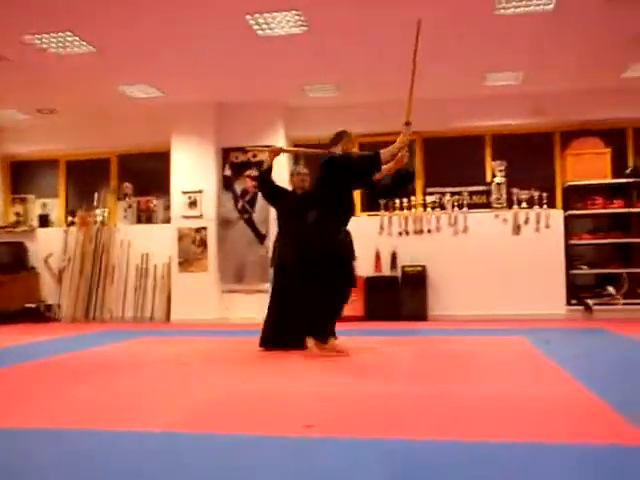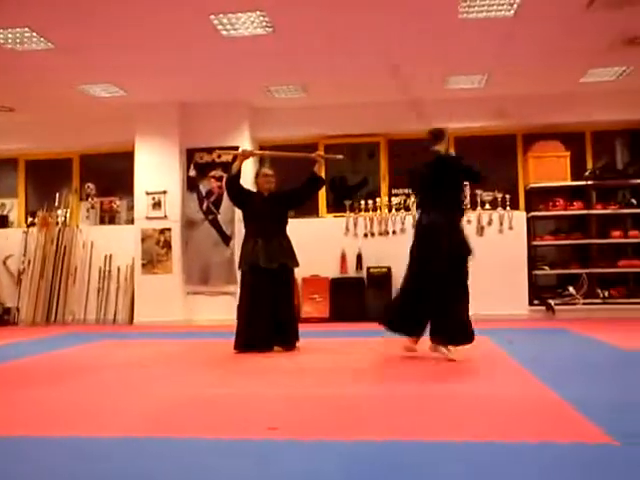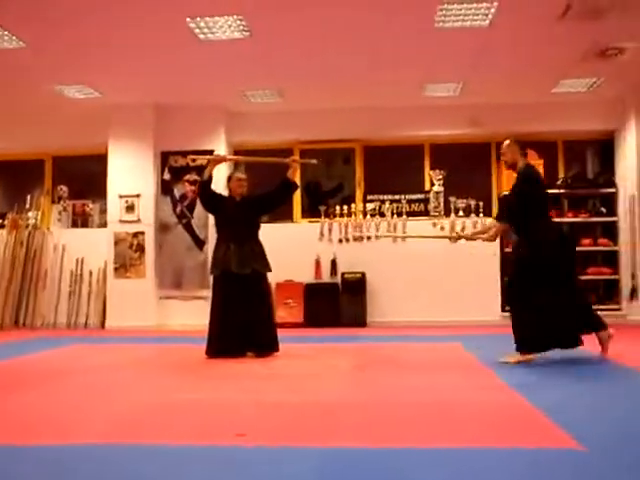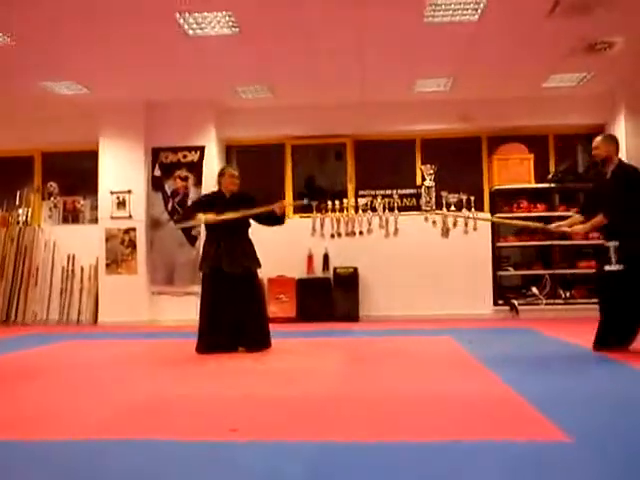
dt=0.4s
person 1, frame 1
left shoulder: (342, 170)
right shoulder: (332, 163)
left elbow: (367, 174)
right elbow: (368, 162)
left wrist: (394, 164)
right wrist: (399, 145)
left hip: (330, 231)
right hip: (325, 231)
left knee: (339, 281)
right knee: (332, 281)
left ankle: (319, 336)
right ankle: (320, 336)
person 1, frame 2
left shoulder: (421, 167)
right shoulder: (449, 163)
right elbow: (474, 176)
left hip: (428, 227)
right hip: (445, 229)
left knee: (418, 283)
right knee: (451, 283)
left ankle: (411, 335)
right ankle: (441, 338)
person 1, frame 3
left shoulder: (528, 178)
right shoulder: (528, 178)
left elbow: (517, 214)
right elbow: (507, 214)
left wrist: (494, 233)
right wrist: (477, 232)
left hip: (540, 243)
right hip: (545, 241)
left knee: (521, 293)
right knee: (565, 291)
left ankle: (528, 348)
right ankle: (600, 330)
person 1, frame 4
right shoulder: (602, 181)
left elbow: (615, 210)
right elbow: (588, 210)
left wrist: (586, 228)
right wrist: (564, 224)
right hip: (618, 242)
right knee: (611, 290)
right ankle: (615, 339)
person 2, frame 1
left shoulder: (314, 197)
right shoulder: (281, 196)
right elbow: (264, 181)
right wrist: (271, 159)
right hip: (288, 251)
right knee: (285, 297)
left ankle: (296, 339)
right ankle: (278, 340)
person 2, frame 2
left shoulder: (283, 198)
right shoulder: (248, 199)
left elbow: (308, 188)
right elbow: (232, 185)
left wrist: (318, 165)
right wrist: (239, 161)
left hip: (280, 253)
right hip: (255, 254)
left knee: (282, 299)
right knee: (254, 299)
left ankle: (283, 340)
right ankle: (253, 342)
person 2, frame 3
left shoulder: (255, 202)
right shoulder: (219, 203)
left elbow: (280, 193)
right elbow: (203, 191)
left wrist: (292, 170)
right wrist: (211, 167)
left hip: (252, 258)
right hip: (227, 259)
left knee: (257, 303)
right knee: (226, 305)
left ankle: (258, 345)
right ankle: (225, 347)
person 2, frame 4
left shoulder: (245, 200)
right shoulder: (209, 200)
left elbow: (266, 216)
right elbow: (189, 213)
left wrist: (277, 211)
right wrist: (199, 216)
left hip: (242, 256)
right hip: (217, 257)
left knee: (249, 298)
right knee: (216, 301)
left ankle: (250, 341)
right ankle: (214, 343)
person 3, frame 1
left shoulder: (260, 195)
right shoulder: (227, 193)
left elbow: (260, 219)
right elbow: (226, 215)
right hip: (232, 247)
left knee: (254, 281)
person 3, frame 2
left shoulder: (227, 195)
right shoulder: (193, 193)
left elbow: (226, 220)
right elbow: (191, 216)
left hip: (219, 248)
right hip: (197, 248)
left knee: (219, 284)
right knee: (196, 285)
person 3, frame 3
right shoulder: (166, 197)
left elbow: (200, 223)
right elbow: (165, 220)
left wrist: (198, 196)
left hip: (193, 253)
right hip: (171, 253)
left knee: (193, 290)
right knee: (169, 288)
person 3, frame 4
left shoulder: (194, 194)
right shoulder: (158, 193)
right elbow: (156, 216)
left wrist: (191, 189)
left hip: (185, 250)
right hip: (162, 250)
left knee: (184, 286)
right knee: (161, 285)
